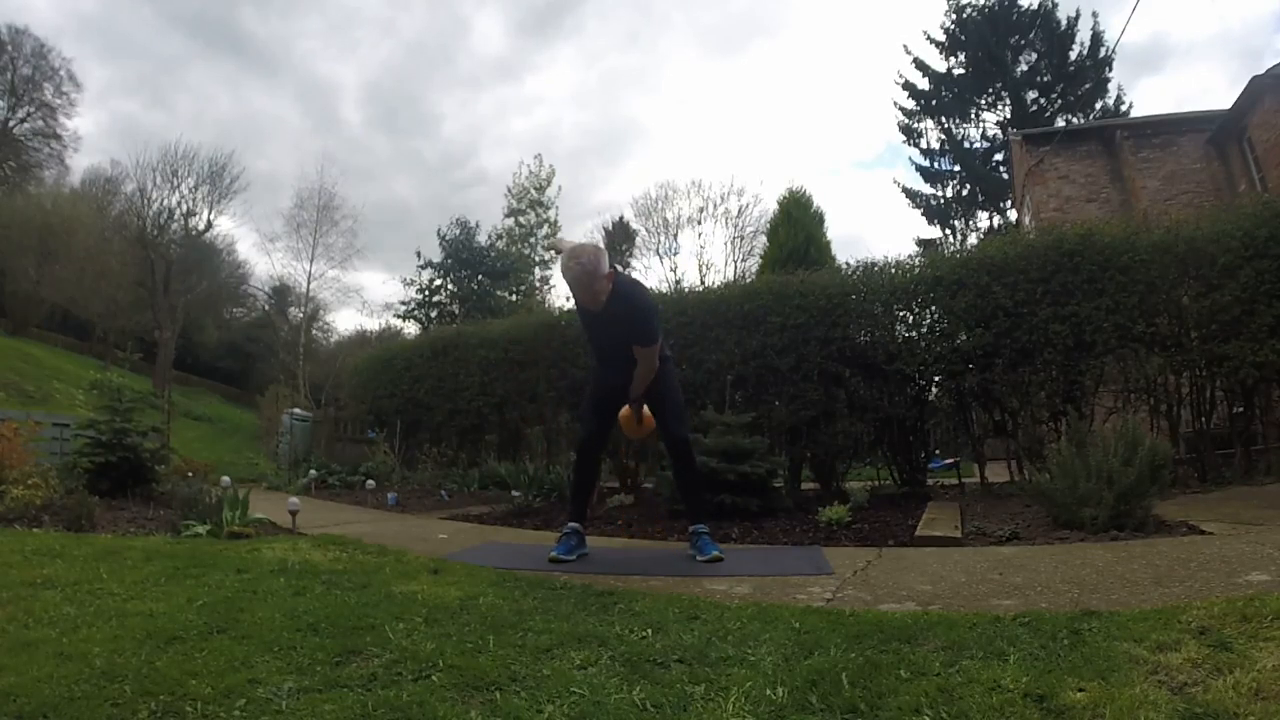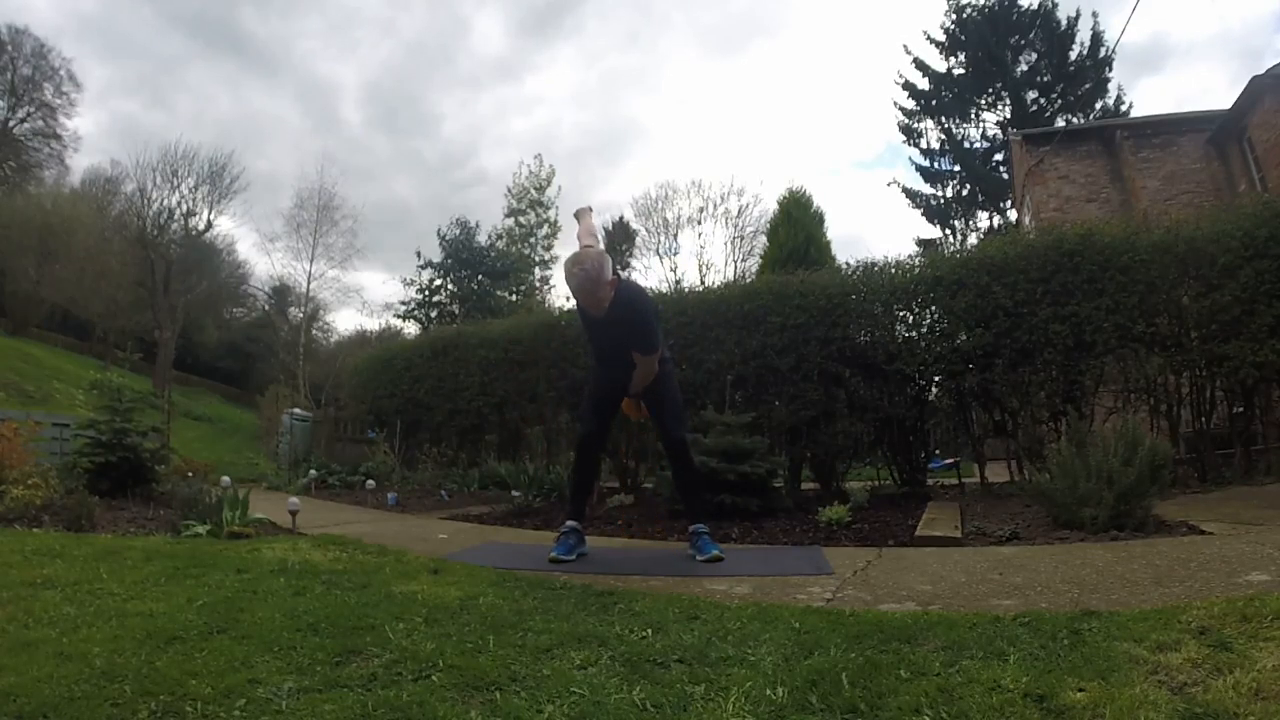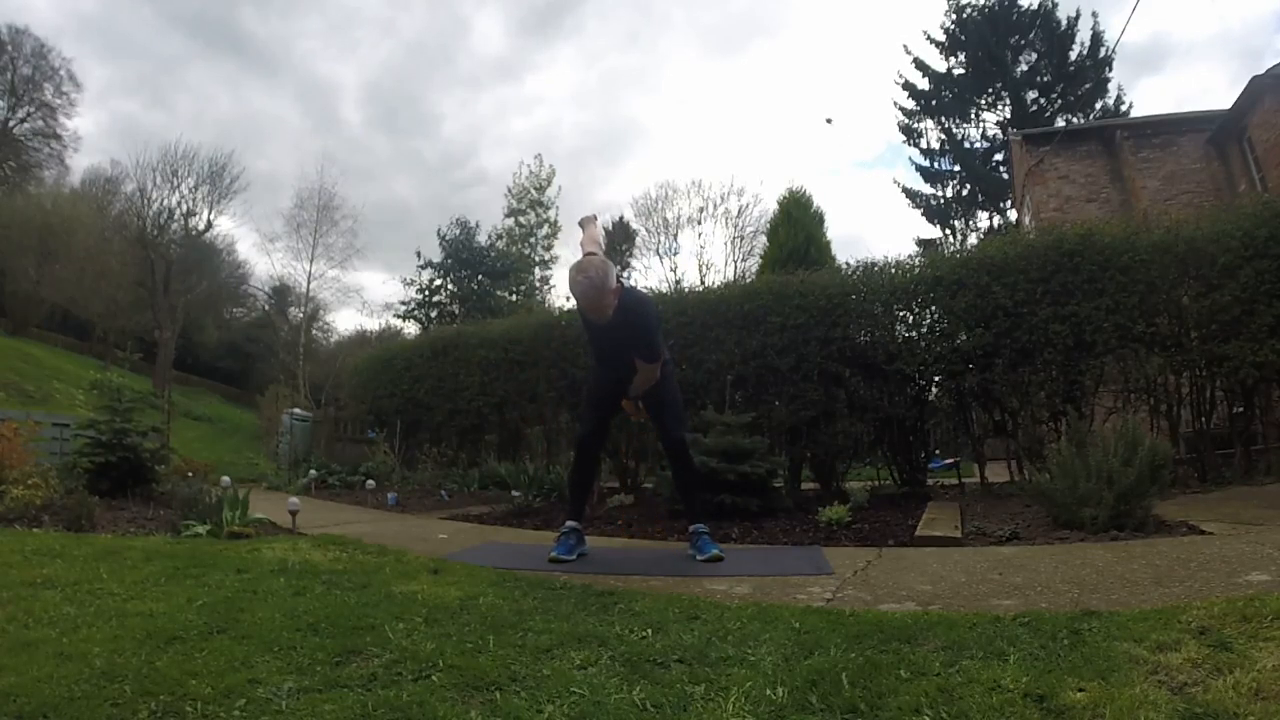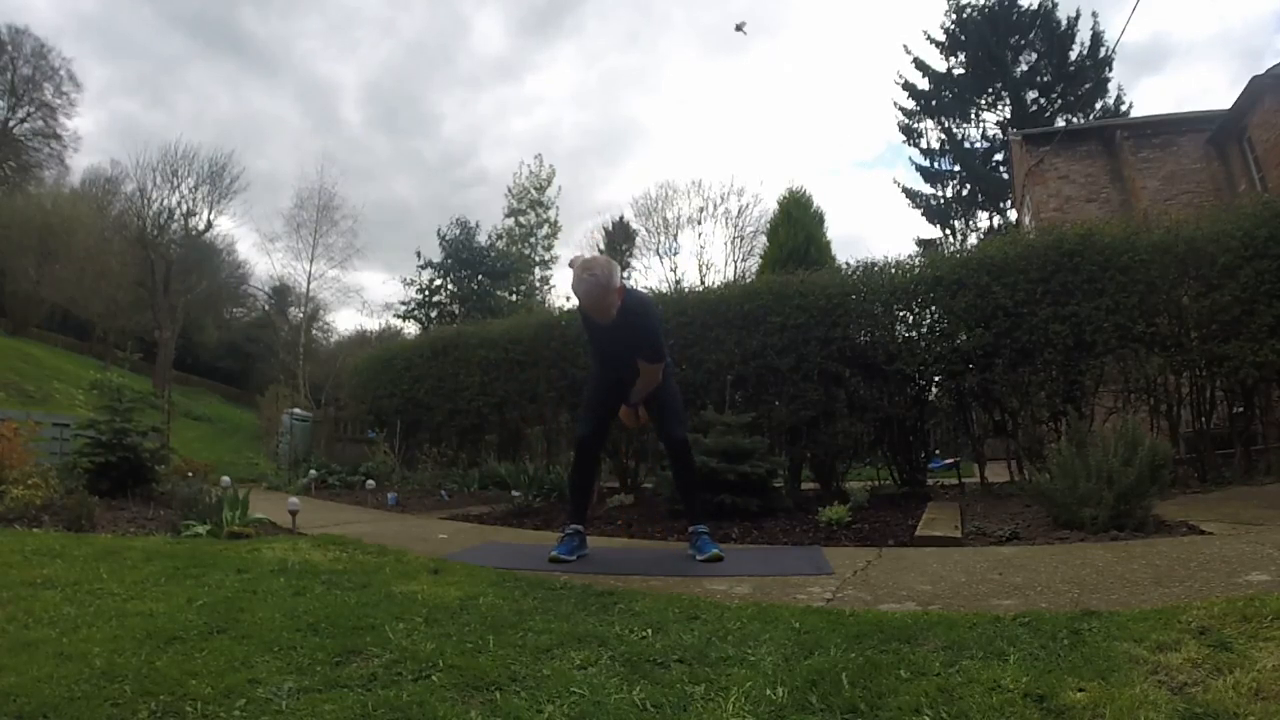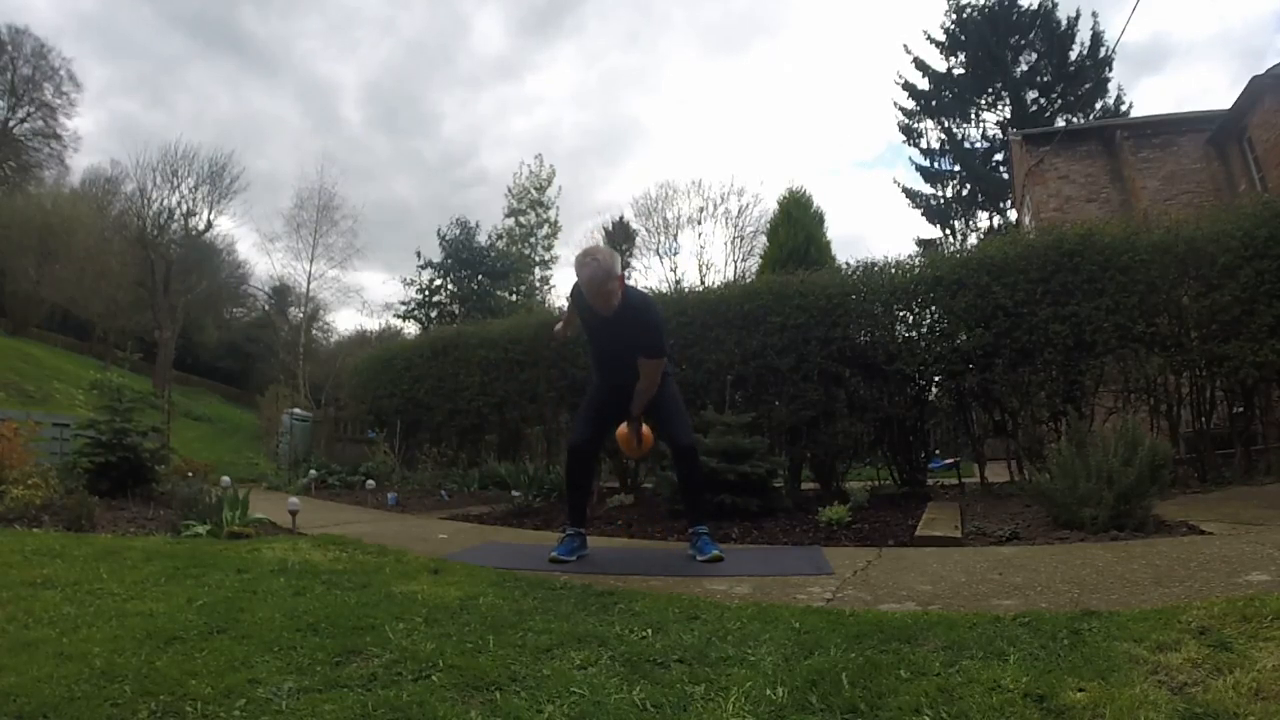
dt=0.1s
person 1, frame 1
left shoulder: (636, 300)
right shoulder: (582, 275)
left elbow: (648, 364)
right elbow: (576, 250)
left wrist: (635, 401)
right wrist: (564, 250)
left hip: (651, 368)
right hip: (608, 372)
left knee: (678, 440)
right knee: (588, 442)
left ankle: (699, 532)
right ankle: (574, 532)
person 1, frame 2
left shoulder: (638, 305)
right shoulder: (585, 280)
left elbow: (647, 368)
right elbow: (589, 243)
left wrist: (631, 393)
left hip: (650, 371)
right hip: (606, 371)
left knee: (676, 442)
right knee: (587, 441)
left ankle: (698, 531)
right ankle: (573, 530)
person 1, frame 3
left shoulder: (641, 312)
right shoulder: (587, 283)
left elbow: (649, 373)
right elbow: (592, 247)
left wrist: (633, 396)
right wrist: (589, 225)
left hip: (649, 370)
right hip: (606, 373)
left knee: (675, 442)
right knee: (587, 442)
left ankle: (698, 531)
right ankle: (573, 530)
person 1, frame 4
left shoulder: (644, 317)
right shoulder: (588, 287)
left elbow: (651, 376)
right elbow: (587, 263)
left wrist: (631, 403)
right wrist: (578, 264)
left hip: (650, 380)
right hip: (607, 377)
left knee: (677, 442)
right knee: (585, 442)
left ankle: (698, 532)
right ankle: (574, 533)
person 1, frame 5
left shoulder: (645, 313)
right shoulder: (581, 295)
left elbow: (649, 379)
left wrist: (634, 416)
right wrist: (564, 323)
left hip: (651, 390)
right hip: (606, 385)
left knee: (683, 446)
right knee: (579, 447)
left ankle: (698, 532)
right ankle: (575, 533)
